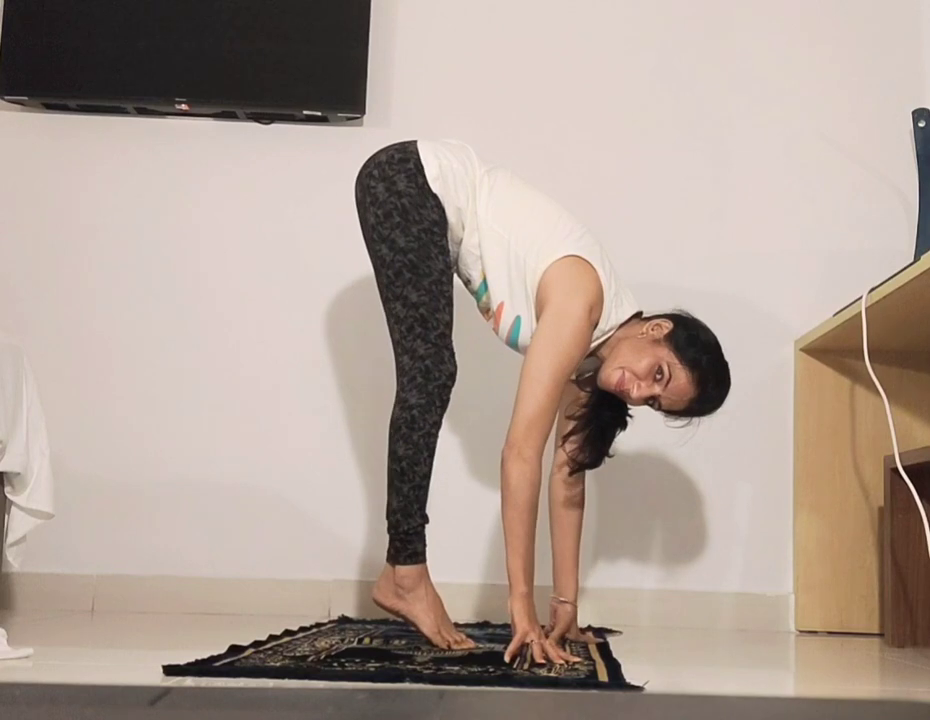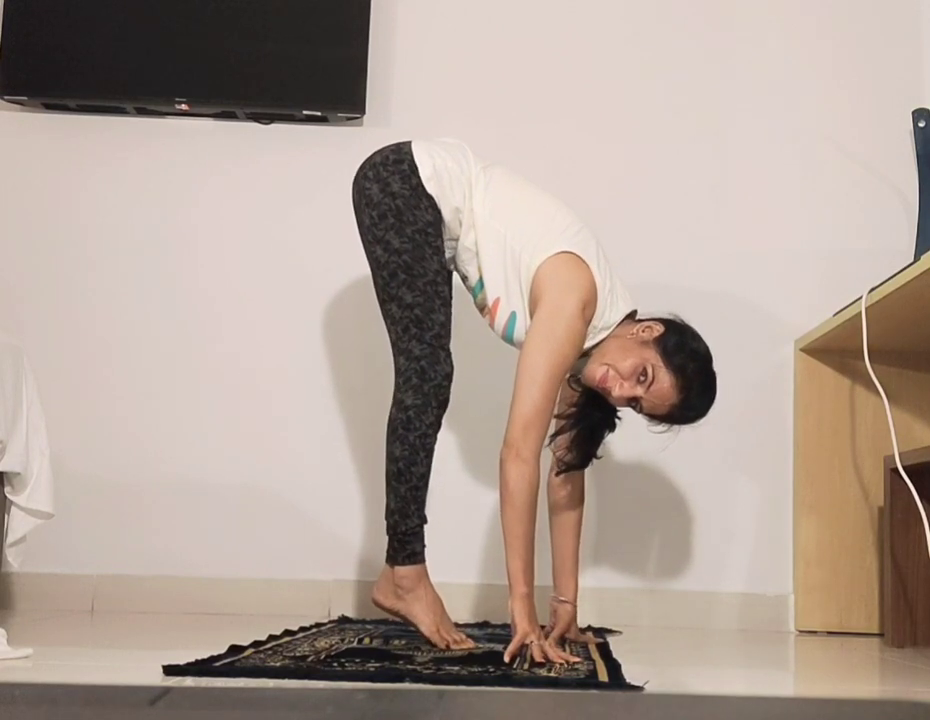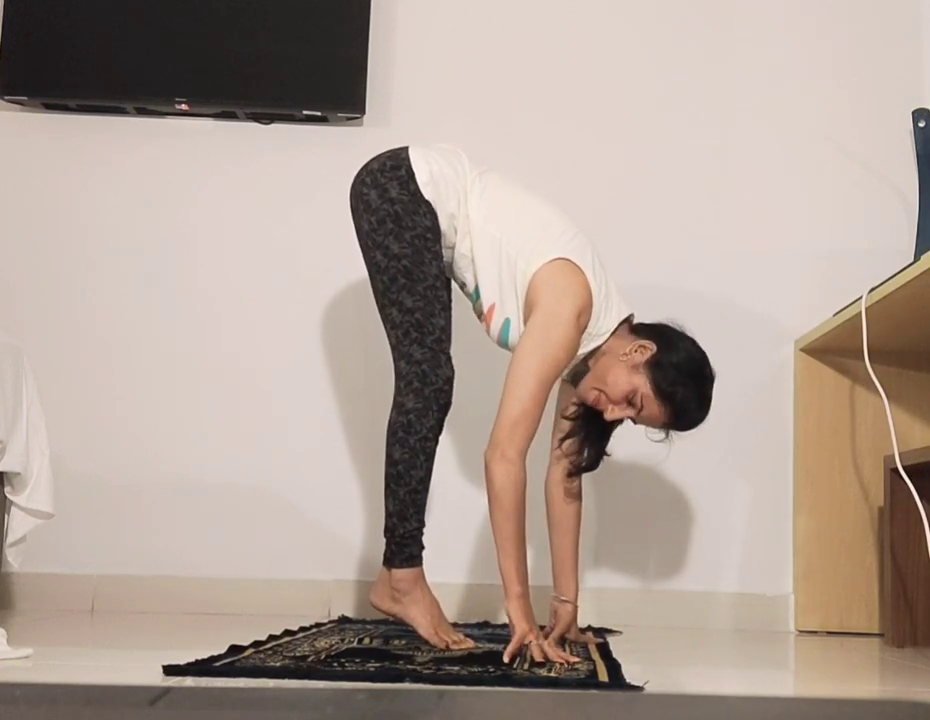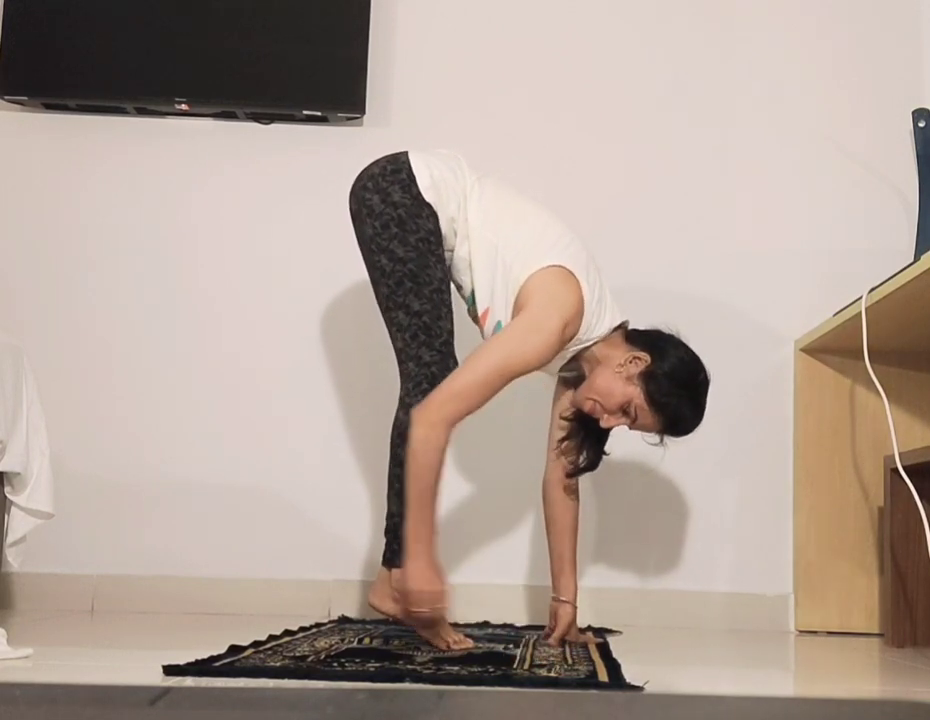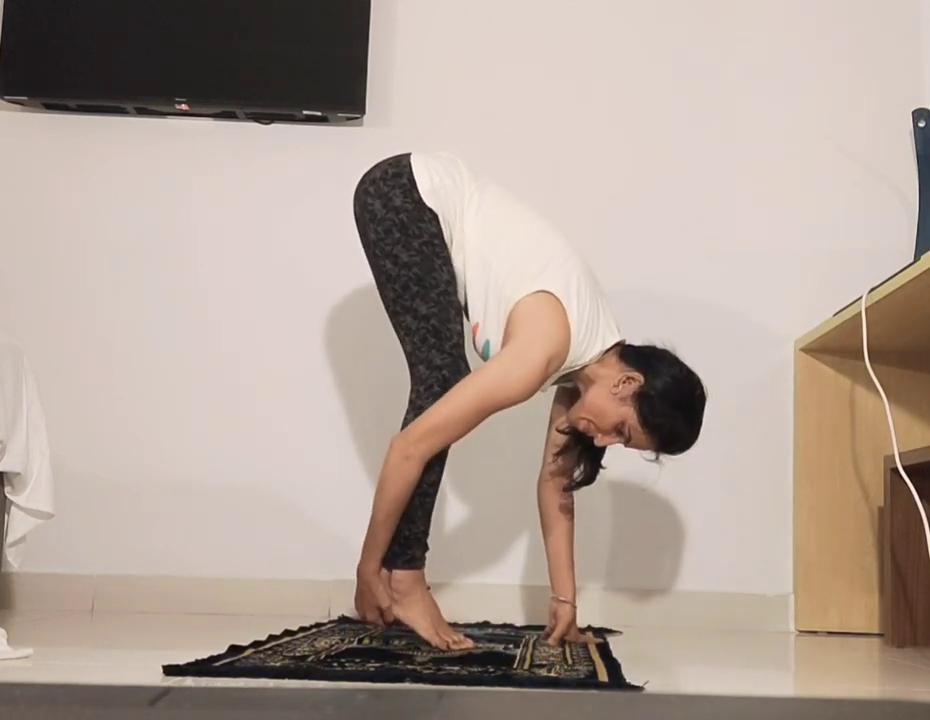
dt=1s
person 1, frame 1
left shoulder: (591, 339)
right shoulder: (581, 302)
left elbow: (568, 469)
right elbow: (520, 453)
left wrist: (565, 601)
right wrist: (521, 603)
left hip: (430, 199)
right hip: (407, 182)
left knee: (431, 382)
right knee: (429, 378)
left ankle: (402, 570)
right ankle: (406, 574)
person 1, frame 2
left shoulder: (588, 335)
right shoulder: (575, 300)
left elbow: (567, 466)
right elbow: (519, 453)
left wrist: (565, 601)
right wrist: (522, 604)
left hip: (431, 204)
right hip: (404, 181)
left knee: (429, 382)
right knee: (427, 377)
left ankle: (401, 572)
right ankle: (404, 574)
person 1, frame 3
left shoulder: (589, 340)
right shoulder: (571, 310)
left elbow: (566, 470)
right elbow: (504, 455)
left wrist: (566, 600)
right wrist: (518, 604)
left hip: (429, 206)
right hip: (401, 189)
left knee: (430, 387)
right knee: (427, 384)
left ankle: (398, 574)
right ankle: (401, 579)
person 1, frame 4
left shoulder: (586, 346)
right shoulder: (561, 319)
left elbow: (562, 472)
right elbow: (431, 415)
left wrist: (564, 597)
right wrist: (420, 558)
left hip: (429, 205)
right hip: (400, 191)
left knee: (437, 380)
right knee: (430, 378)
left ankle: (401, 577)
right ankle: (401, 576)
person 1, frame 5
left shoulder: (586, 358)
right shoulder: (549, 346)
left elbow: (555, 481)
right elbow: (408, 447)
left wrist: (564, 598)
right wrist: (368, 570)
left hip: (438, 202)
right hip: (402, 193)
left knee: (443, 385)
right knee: (440, 378)
left ankle: (399, 576)
right ankle: (402, 579)
